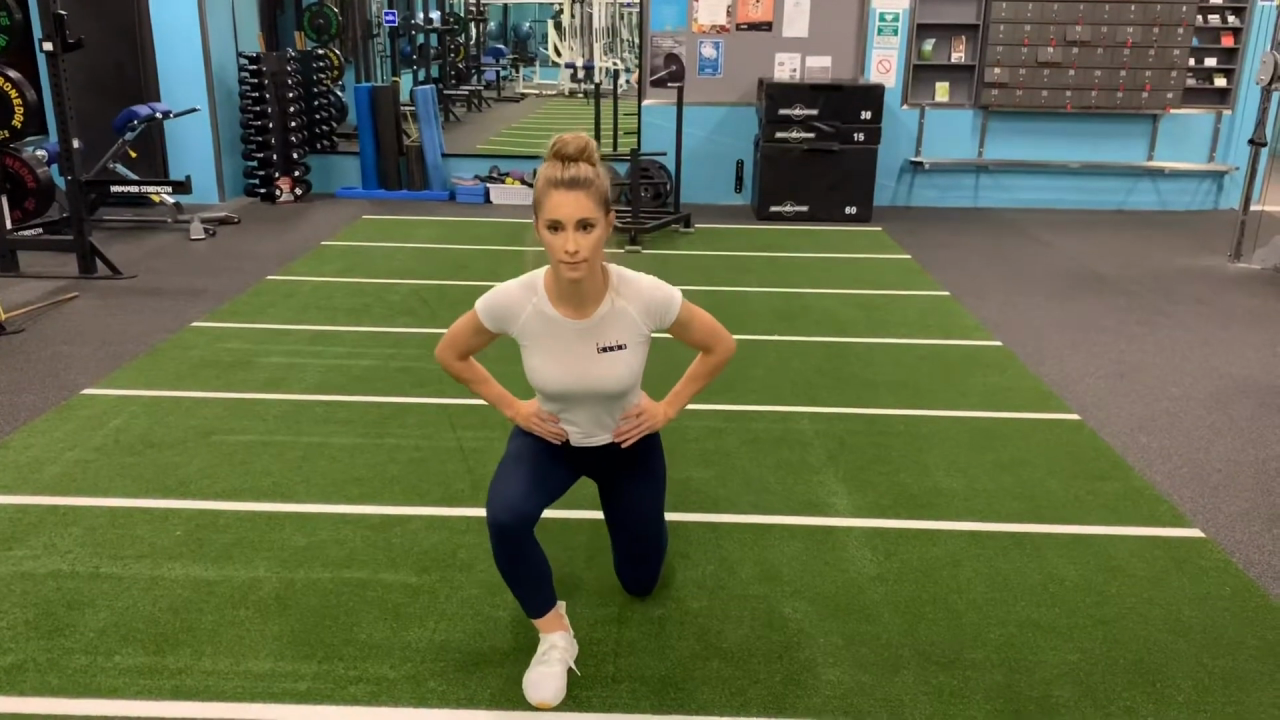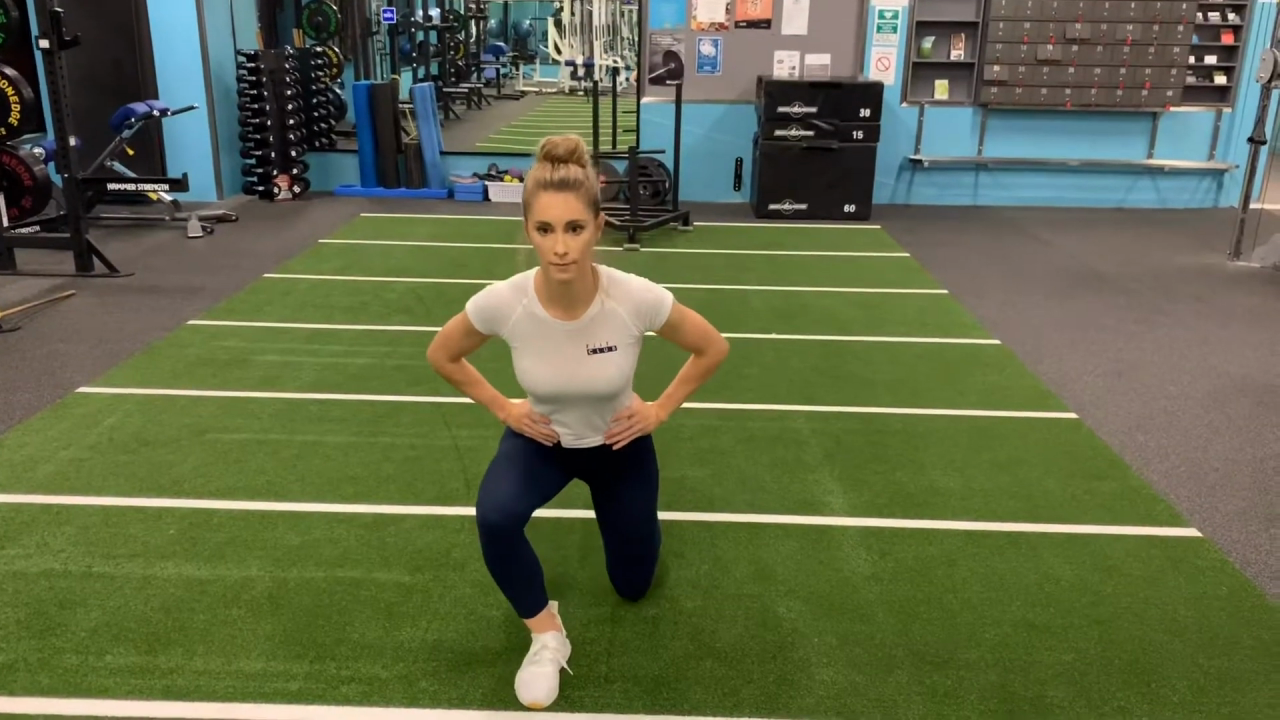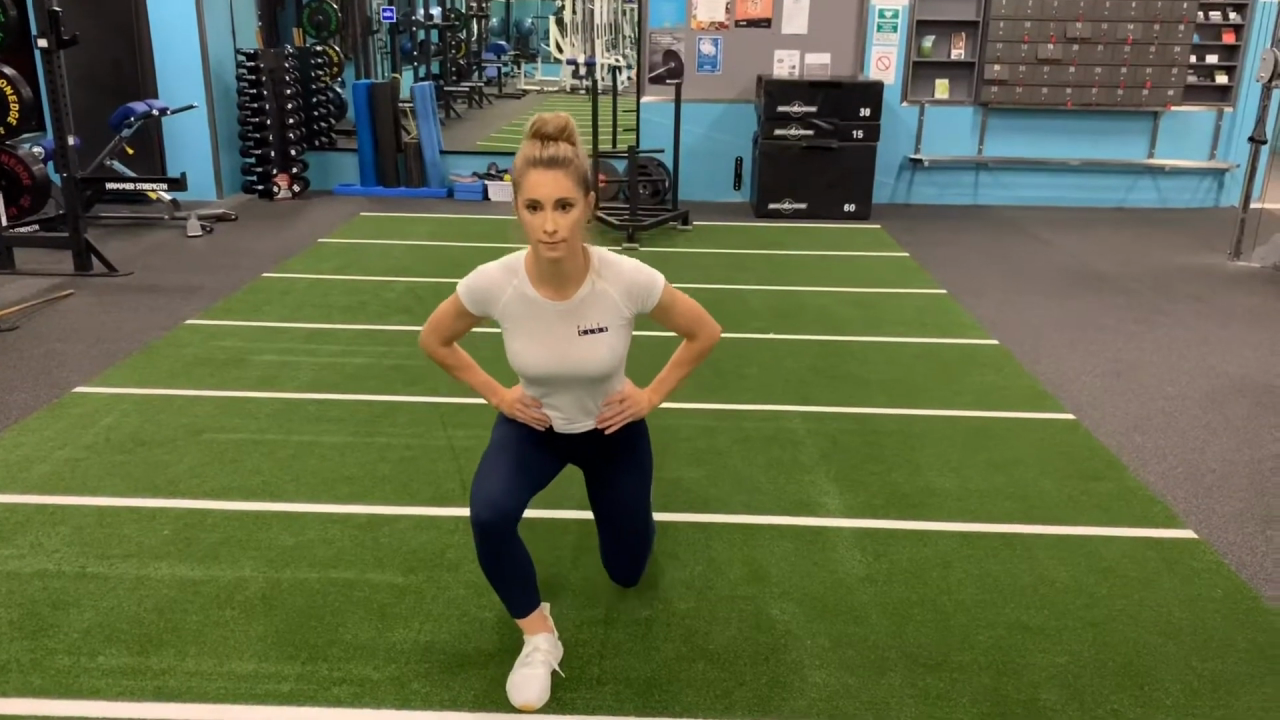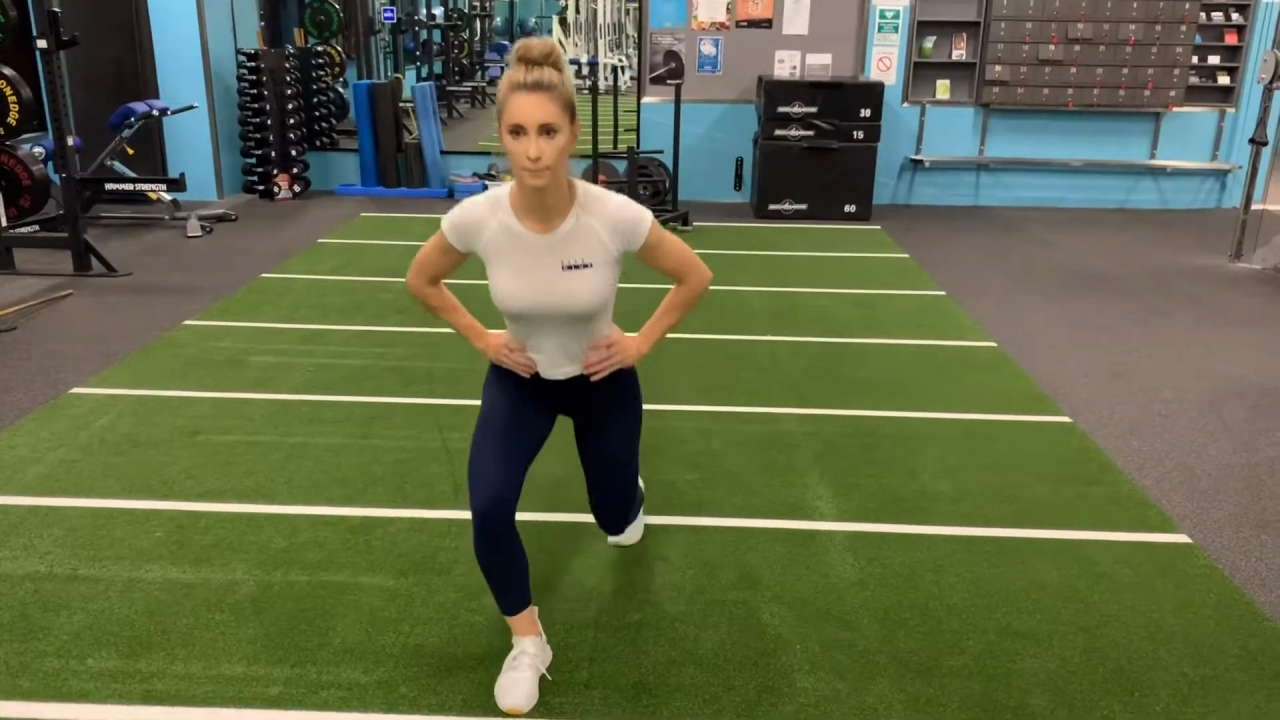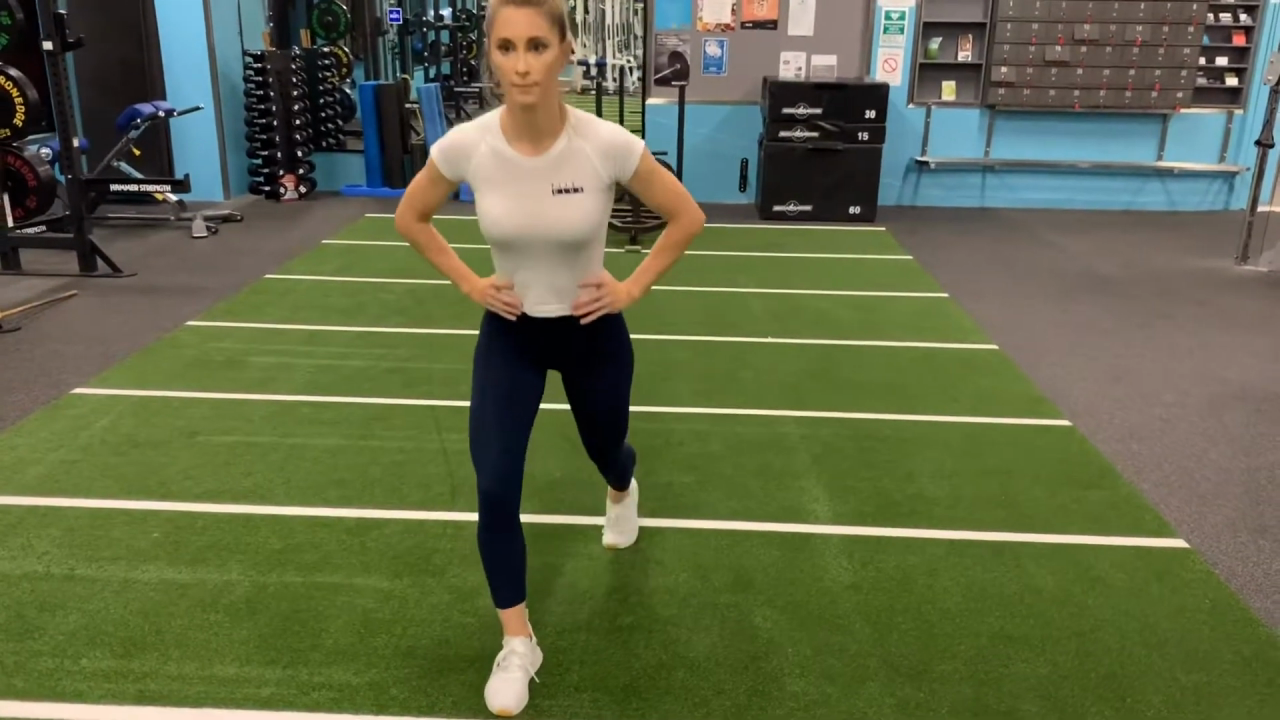
dt=0.2s
person 1, frame 1
left shoulder: (647, 296)
right shoulder: (511, 300)
left elbow: (720, 346)
right elbow: (450, 354)
left wrist: (667, 408)
right wrist: (513, 408)
left hip: (627, 443)
right hip: (550, 438)
left knee: (639, 582)
right knee: (506, 519)
left ankle: (639, 506)
right ankle: (554, 636)
person 1, frame 2
left shoulder: (636, 298)
right shoulder: (501, 302)
left elbow: (712, 348)
right elbow: (441, 356)
left wrist: (659, 410)
right wrist: (504, 409)
left hip: (618, 444)
right hip: (541, 440)
left knee: (632, 585)
right knee: (495, 519)
left ankle: (633, 506)
right ankle: (546, 636)
person 1, frame 3
left shoulder: (627, 278)
right shoulder: (492, 281)
left elbow: (705, 333)
right elbow: (435, 339)
left wrist: (652, 395)
right wrist: (496, 394)
left hip: (612, 430)
right hip: (532, 427)
left knee: (625, 571)
right knee: (490, 518)
left ankle: (631, 508)
right ankle: (539, 638)
person 1, frame 4
left shoulder: (614, 214)
right shoulder: (476, 215)
left elbow: (695, 278)
right elbow: (421, 281)
left wrist: (641, 342)
right wrist: (481, 338)
left hip: (602, 382)
right hip: (518, 383)
left knee: (613, 516)
right knee: (489, 508)
left ankle: (629, 506)
right ankle: (528, 642)
person 1, frame 5
left shoulder: (607, 143)
right shoulder: (466, 144)
left elbow: (688, 218)
right elbow: (410, 218)
left wrist: (632, 289)
right wrist: (469, 283)
left hip: (593, 334)
right hip: (509, 337)
left knee: (605, 448)
right knee: (496, 490)
left ankle: (623, 492)
right ankle: (517, 643)
